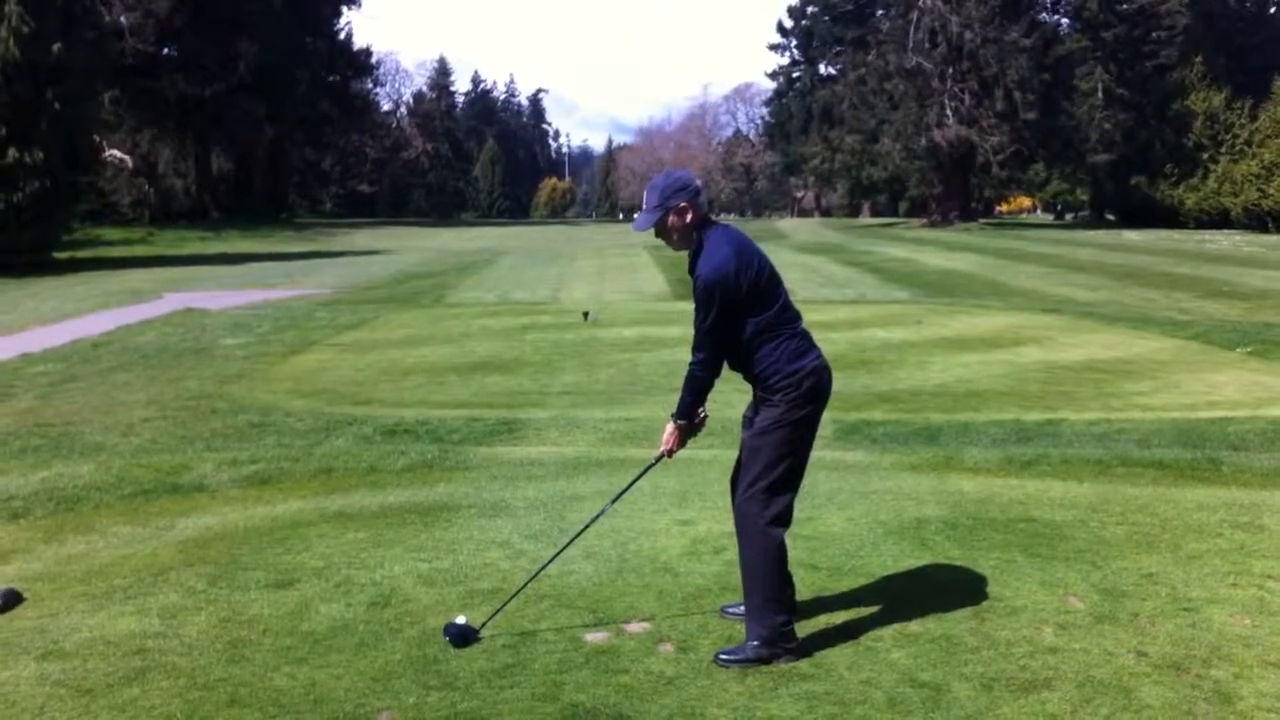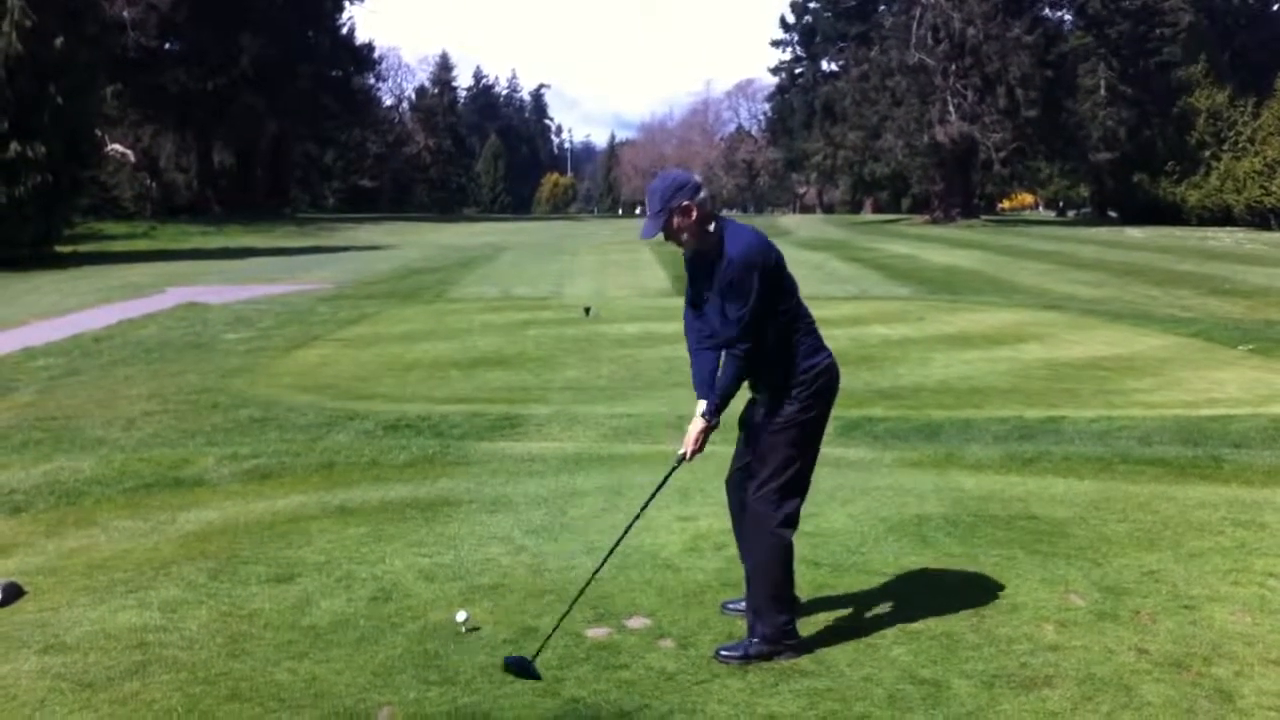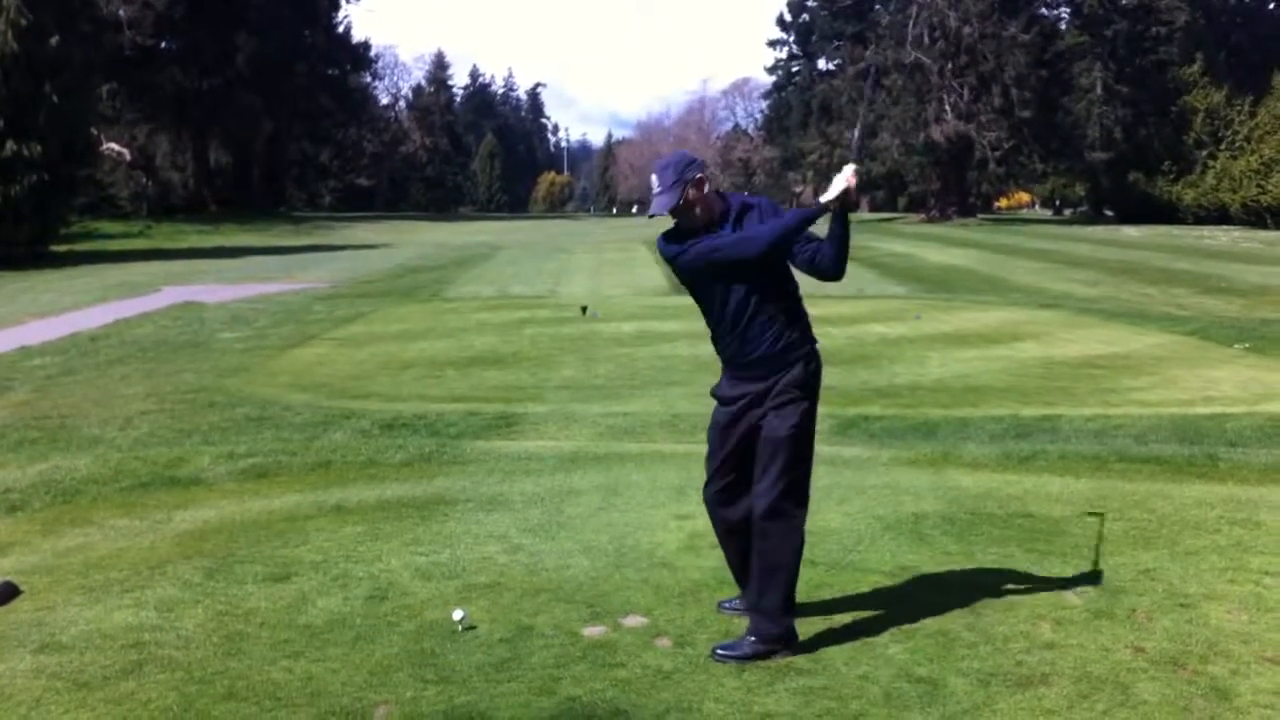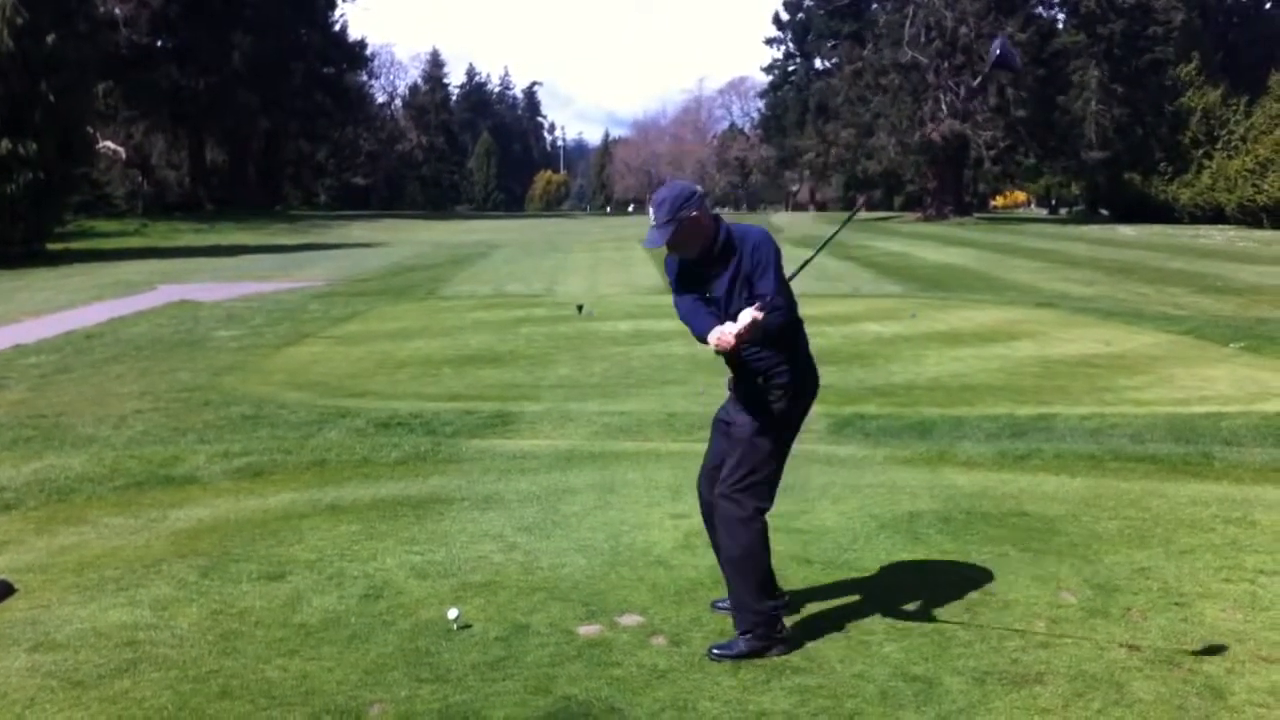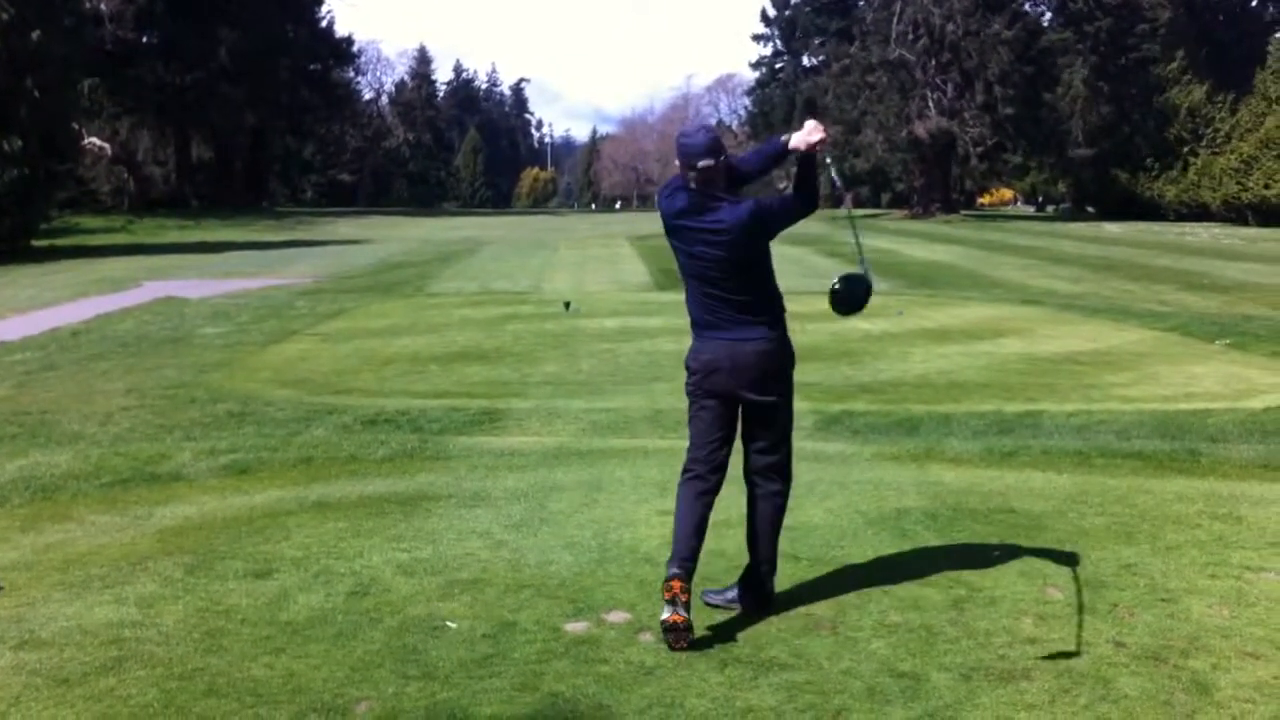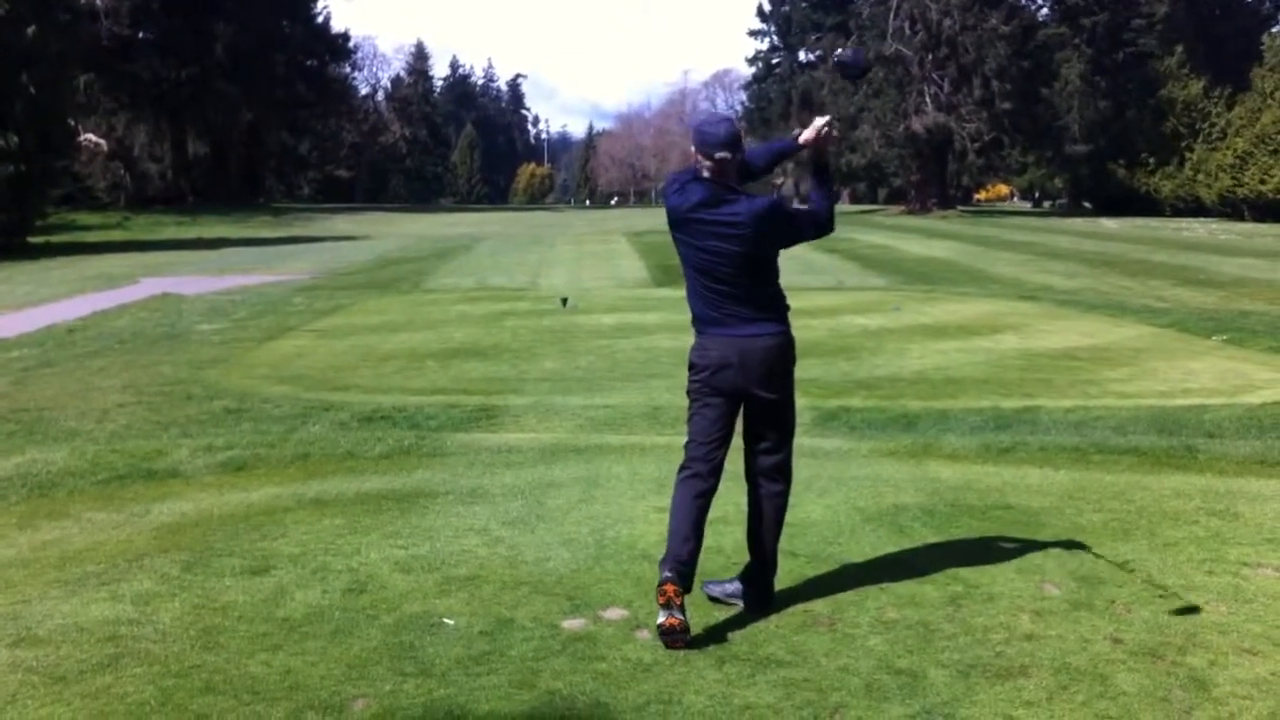
dt=0.5s
person 1, frame 1
left shoulder: (717, 265)
right shoulder: (719, 244)
left elbow: (707, 353)
right elbow: (715, 347)
left wrist: (682, 418)
right wrist: (693, 407)
left hip: (791, 386)
right hip: (782, 381)
left knee: (758, 503)
right knee: (749, 491)
left ankle: (772, 635)
right ankle: (770, 599)
person 1, frame 2
left shoulder: (742, 250)
right shoulder: (697, 257)
left elbow: (745, 343)
right elbow: (700, 331)
left wrist: (708, 416)
right wrist: (703, 399)
left hip: (802, 382)
right hip: (767, 384)
left knee: (768, 500)
right knee: (743, 485)
left ankle: (774, 631)
right ankle: (769, 594)
person 1, frame 3
left shoulder: (760, 210)
right shoulder: (676, 246)
left elbow: (827, 267)
right elbow: (755, 246)
left wrist: (840, 211)
right wrist: (820, 205)
left hip: (790, 377)
right hip: (737, 383)
left knee: (775, 502)
right knee: (723, 495)
left ankle: (772, 628)
right ankle: (759, 592)
person 1, frame 4
left shoulder: (752, 243)
right shoulder: (678, 265)
left elbow: (778, 312)
right elbow: (697, 316)
left wrist: (745, 325)
right wrist: (720, 331)
left hip: (781, 384)
right hip: (751, 385)
left knee: (735, 495)
right knee: (715, 487)
left ankle: (761, 626)
right ankle: (758, 595)
person 1, frame 5
left shoulder: (671, 205)
right shoulder: (747, 216)
left elbow: (737, 173)
right elbow: (805, 202)
left wrist: (787, 142)
right wrist: (803, 148)
left hip: (709, 358)
right hip: (766, 353)
left knee: (701, 472)
right knee: (768, 474)
left ankle: (678, 576)
right ankle: (756, 586)
person 1, frame 6
left shoulder: (677, 197)
right shoulder: (764, 212)
left elbow: (732, 176)
right elbow: (822, 221)
left wrist: (796, 141)
right wrist: (817, 158)
left hip: (714, 353)
right hip: (770, 349)
left knee: (699, 467)
right knee: (769, 470)
left ankle: (673, 577)
right ankle: (757, 583)
